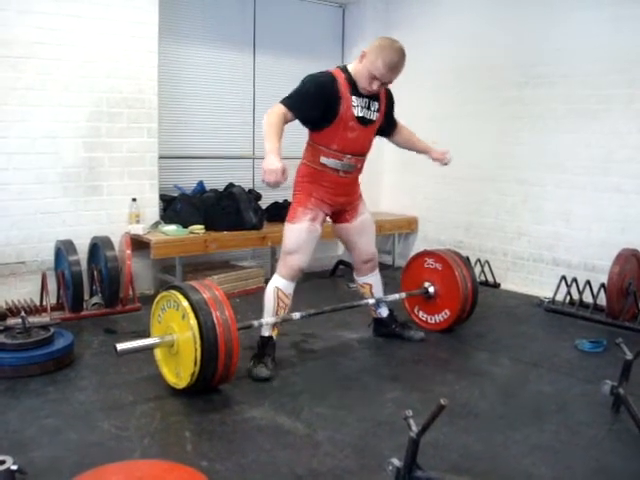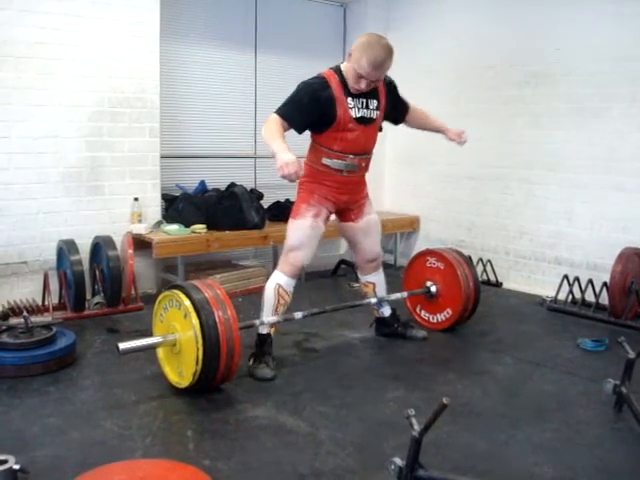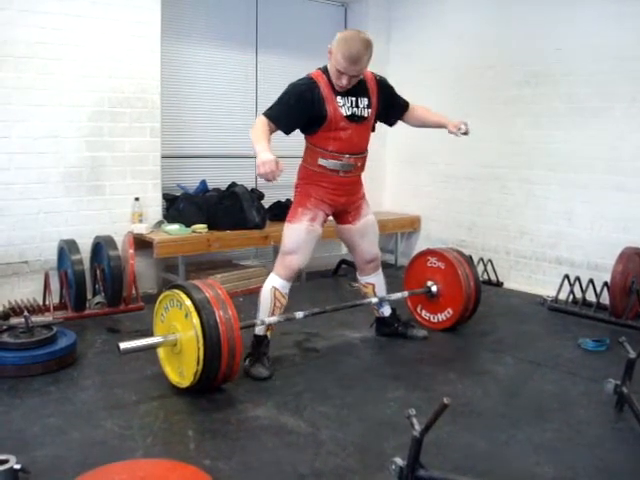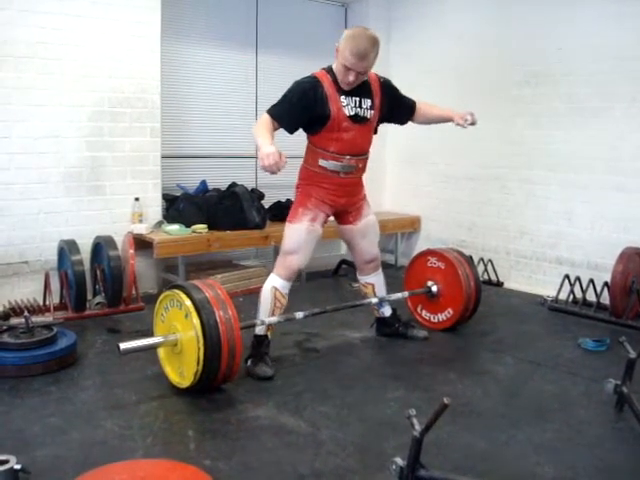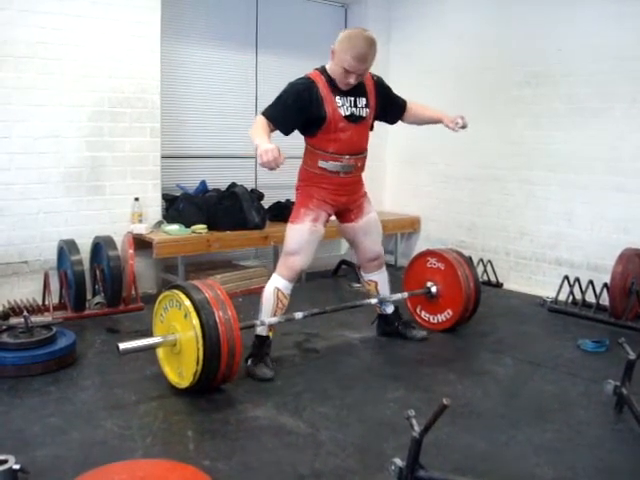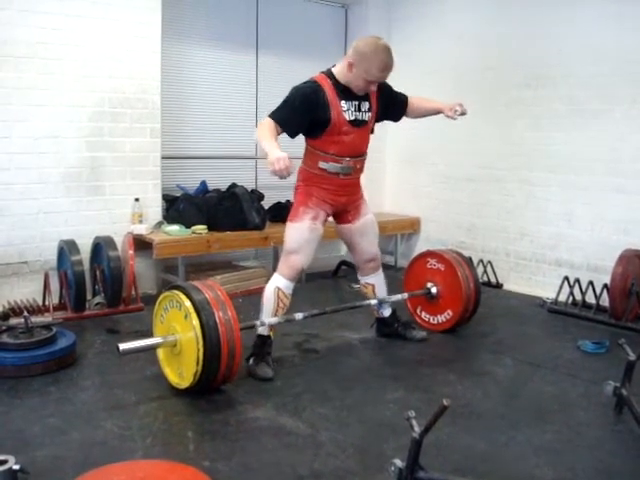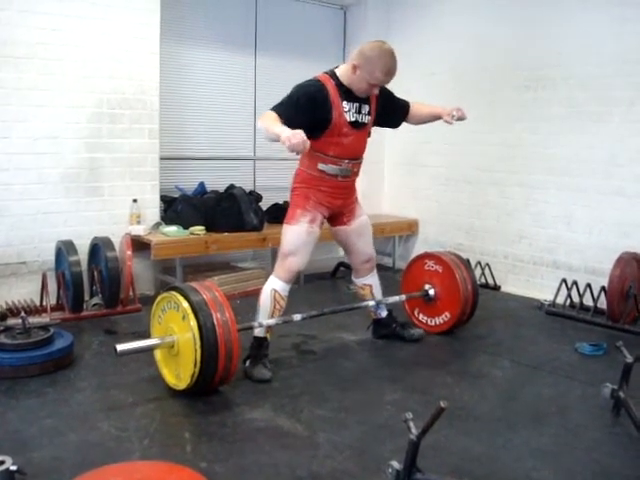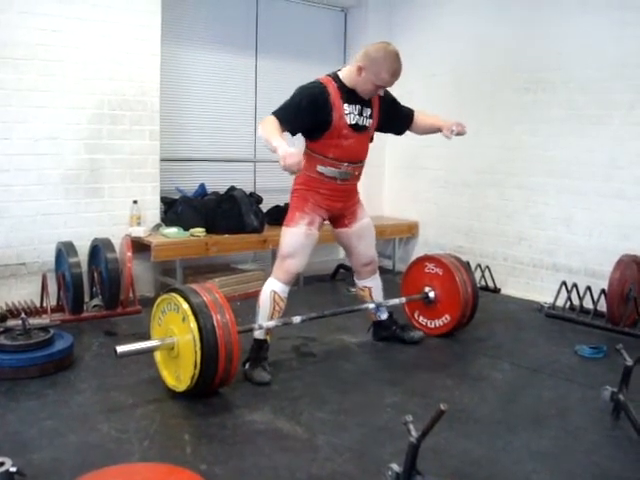
dt=0.3s
person 1, frame 1
left shoulder: (383, 98)
right shoulder: (324, 85)
left elbow: (393, 130)
right elbow: (276, 115)
left wrist: (429, 149)
right wrist: (272, 155)
left hip: (350, 192)
right hip: (313, 189)
left knee: (368, 259)
right knee: (291, 265)
left ankle: (383, 320)
right ankle: (264, 346)
person 1, frame 2
left shoulder: (384, 89)
right shoulder: (318, 89)
left elbow: (406, 113)
right elbow: (274, 123)
left wrist: (444, 129)
right wrist: (283, 152)
left hip: (356, 190)
right hip: (318, 188)
left knee: (371, 258)
right knee: (292, 262)
left ankle: (386, 320)
right ankle: (263, 345)
person 1, frame 3
left shoulder: (376, 87)
right shoulder: (307, 89)
left elbow: (406, 111)
right elbow: (263, 124)
left wrist: (445, 122)
right wrist: (264, 151)
left hip: (353, 191)
right hip: (314, 191)
left knee: (370, 259)
right knee: (288, 265)
left ankle: (386, 320)
right ankle: (259, 345)
person 1, frame 4
left shoulder: (380, 89)
right shoulder: (310, 88)
left elbow: (414, 111)
right elbow: (266, 121)
left wrist: (452, 115)
right wrist: (267, 145)
left hip: (354, 192)
right hip: (315, 191)
left knee: (370, 259)
right knee: (288, 266)
left ankle: (387, 320)
right ankle: (259, 345)
person 1, frame 5
left shoulder: (373, 87)
right shoulder: (306, 89)
left elbow: (405, 110)
right elbow: (261, 123)
left wrist: (442, 116)
right wrist: (264, 143)
left hip: (354, 191)
right hip: (316, 191)
left knee: (374, 257)
right knee: (290, 266)
left ankle: (388, 319)
right ankle: (260, 346)
person 1, frame 6
left shoulder: (375, 91)
right shoulder: (312, 92)
left elbow: (407, 105)
right elbow: (267, 126)
left wrist: (441, 106)
right wrist: (274, 151)
left hip: (351, 192)
right hip: (314, 192)
left knee: (370, 258)
right knee: (291, 265)
left ankle: (386, 320)
right ankle: (261, 346)
person 1, frame 7
left shoulder: (375, 95)
right shoulder: (315, 91)
left elbow: (408, 112)
right elbow: (266, 120)
left wrist: (441, 112)
right wrist: (285, 132)
left hip: (346, 195)
right hip: (311, 193)
left knee: (366, 260)
right knee: (288, 267)
left ankle: (383, 321)
right ankle: (257, 349)
person 1, frame 8
left shoulder: (379, 100)
right shoulder: (317, 93)
left elbow: (411, 120)
right elbow: (268, 123)
left wrist: (442, 124)
right wrist: (282, 147)
left hip: (348, 197)
right hip: (312, 195)
left knee: (367, 262)
right knee: (286, 269)
left ankle: (383, 323)
right ankle: (258, 350)
